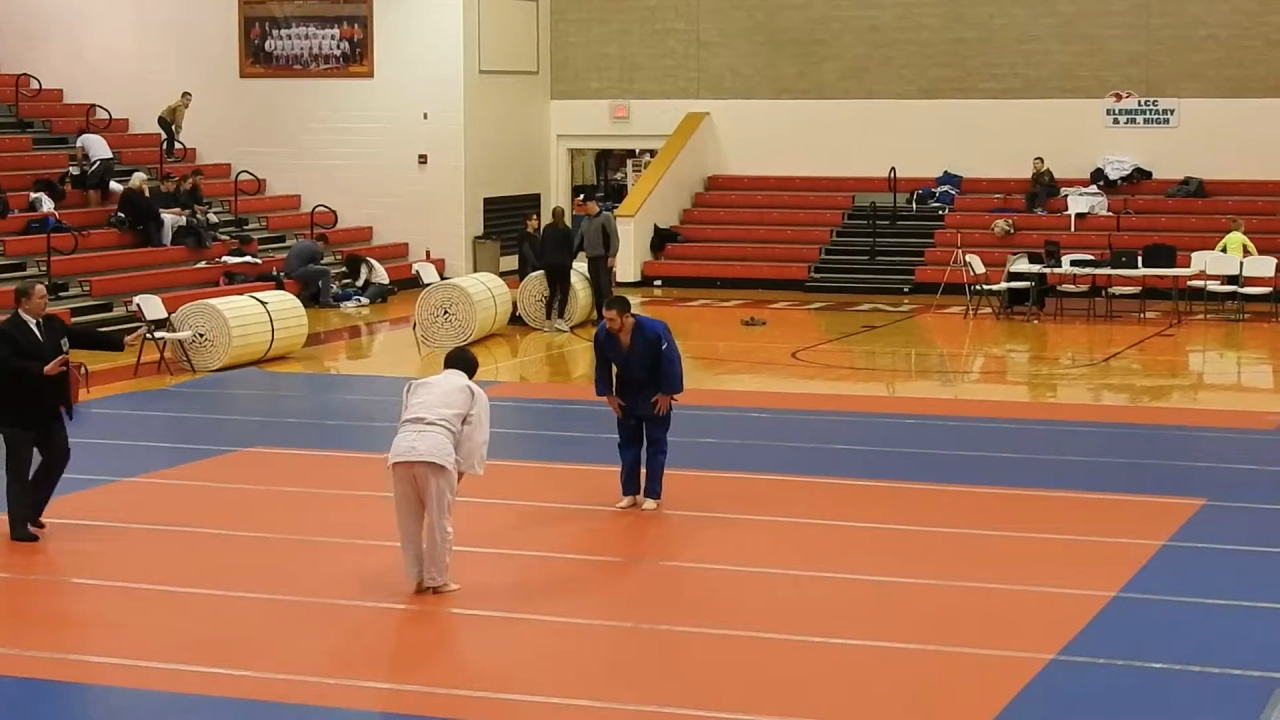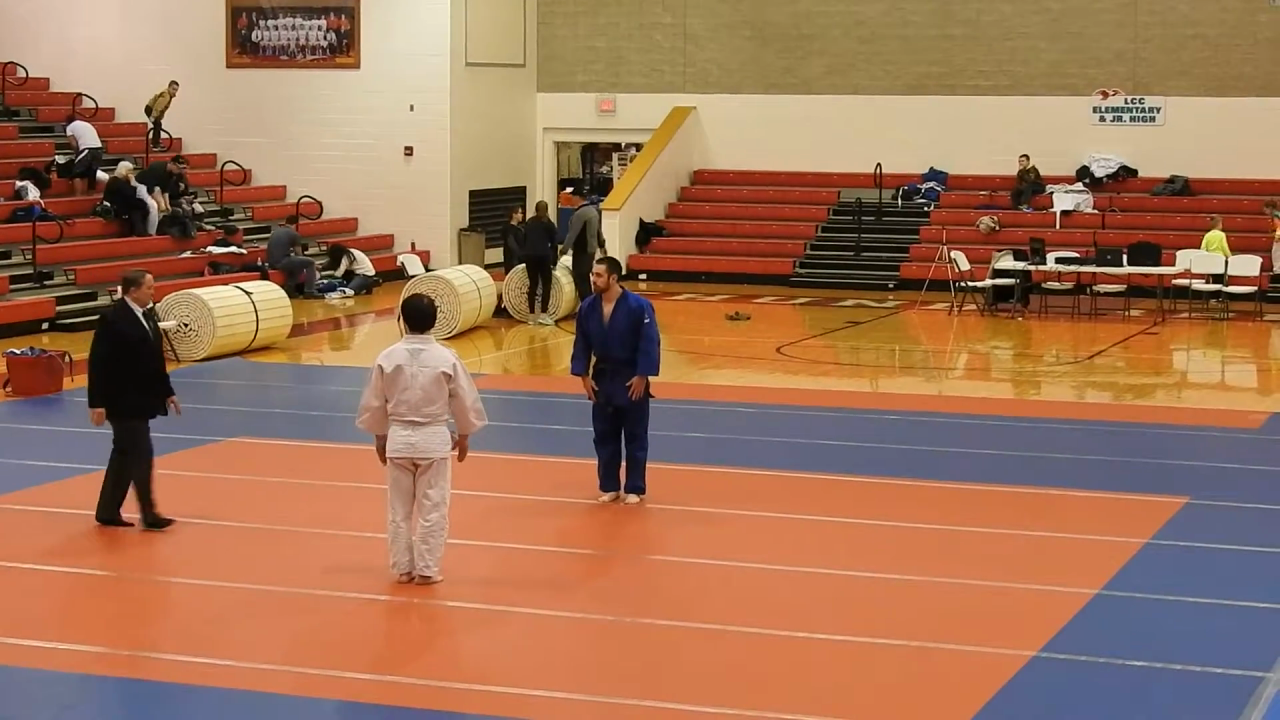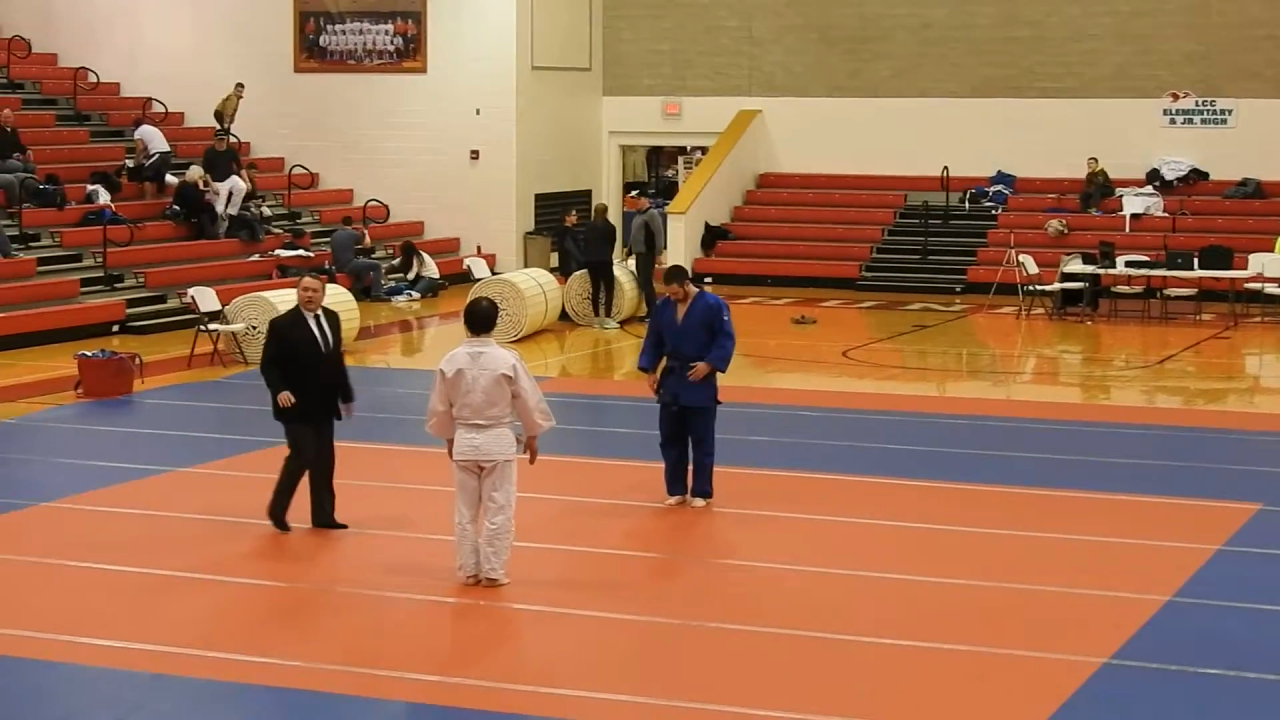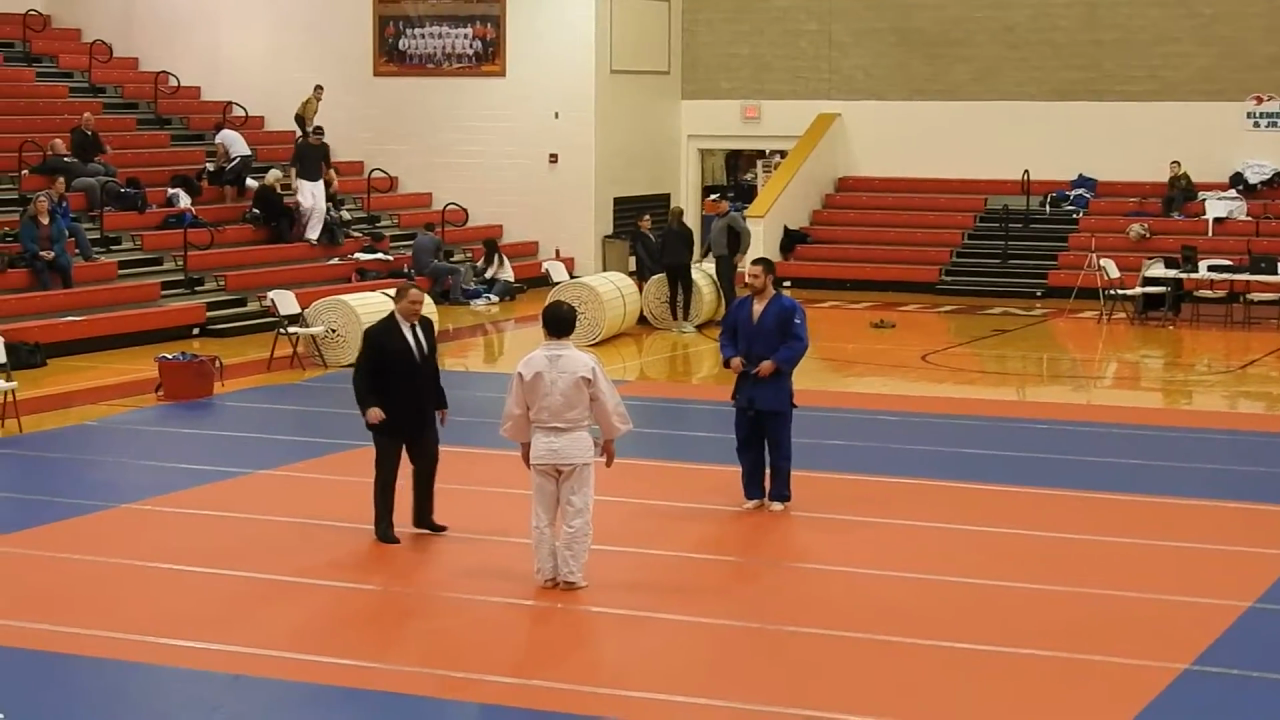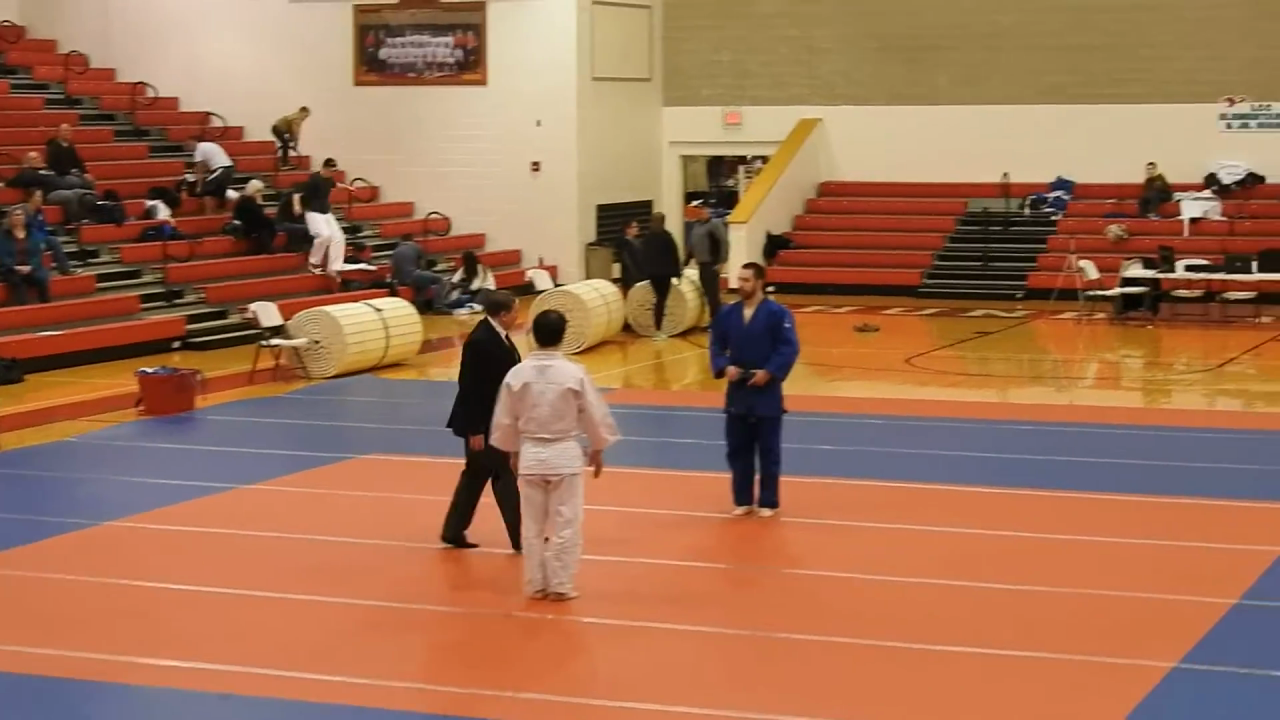
dt=1s
person 1, frame 1
left shoulder: (418, 383)
right shoulder: (475, 392)
right elbow: (474, 439)
right wrist: (458, 477)
left hip: (402, 447)
right hip: (436, 449)
left knee: (408, 521)
right knee: (439, 521)
left ankle: (419, 578)
right ankle: (437, 580)
person 1, frame 2
left shoulder: (387, 357)
right shoulder: (446, 358)
left elbow: (373, 403)
right elbow: (465, 400)
left wrist: (380, 436)
right wrist: (463, 435)
left hip: (398, 439)
right hip: (434, 439)
left knee: (399, 509)
right knee: (433, 509)
left ankle: (403, 568)
right ankle: (427, 569)
person 1, frame 3
left shoulder: (450, 361)
right shoulder: (507, 359)
left elbow: (440, 407)
right elbow: (528, 400)
left wrist: (449, 438)
right wrist: (531, 436)
left hip: (464, 441)
right hip: (498, 441)
left knee: (465, 512)
right knee: (498, 511)
left ankle: (468, 570)
right ankle: (492, 571)
person 1, frame 4
left shoulder: (528, 364)
right shoulder: (586, 363)
left elbow: (516, 409)
right elbow: (606, 404)
left wrist: (524, 443)
right wrist: (609, 439)
left hip: (541, 444)
right hip: (576, 445)
left knee: (542, 515)
right knee: (576, 515)
left ankle: (547, 574)
right ankle: (570, 575)
person 1, frame 5
left shoulder: (517, 373)
right shoulder: (574, 373)
left elbow: (505, 419)
right elbow: (594, 415)
left wrist: (513, 453)
right wrist: (596, 450)
left hip: (530, 455)
right hip: (565, 455)
left knee: (532, 526)
right knee: (566, 525)
left ankle: (536, 584)
right ankle: (561, 586)
person 2, frame 1
left shoulder: (53, 323)
left elbow: (82, 337)
left wrist: (122, 342)
right wrist: (43, 371)
left hip: (47, 409)
left knee: (59, 457)
left ankle: (31, 511)
person 2, frame 2
left shoulder: (146, 315)
right shoulder: (112, 319)
left elbow: (155, 359)
right elbow: (98, 363)
left wrist: (167, 392)
right wrist: (97, 403)
left hip: (141, 399)
right hip: (123, 402)
left knee: (125, 454)
right knee: (141, 454)
left ankle: (107, 511)
right ankle: (149, 514)
person 2, frame 3
left shoulder: (331, 318)
right shoulder: (282, 324)
left elbow: (337, 360)
right elbow: (269, 364)
left wrist: (346, 395)
right wrist: (279, 390)
left hip: (324, 404)
right hip: (297, 405)
left knee: (324, 459)
right knee: (302, 456)
left ankle: (323, 515)
right ankle: (278, 508)
person 2, frame 4
left shoulder: (426, 326)
right shoulder: (377, 334)
right elbow: (362, 375)
left wrist: (440, 403)
right wrist: (369, 406)
left hip: (421, 412)
right hip: (390, 416)
left knee: (428, 462)
right knee: (387, 471)
left ankle: (423, 516)
right ankle: (383, 526)
person 2, frame 5
left shoulder: (497, 335)
right shoulder: (481, 341)
right elbow: (471, 387)
right wrist: (476, 429)
left hip: (494, 420)
right hip: (484, 423)
left knee: (476, 474)
right knee: (505, 474)
left ankle: (453, 530)
right ankle: (518, 536)
person 3, frame 1
left shoulder: (654, 330)
right shoulder: (602, 334)
left elbow: (671, 362)
right elbow: (602, 366)
left wrist: (666, 393)
right wrist: (609, 395)
left hip: (655, 392)
right hip: (626, 392)
left knee: (656, 442)
right knee: (628, 441)
left ankle: (652, 494)
right ankle: (629, 492)
person 3, frame 2
left shoulder: (638, 306)
right shoulder: (587, 307)
left elbow: (650, 343)
right elbow: (581, 344)
left wrist: (642, 376)
right wrist: (584, 375)
left hip: (631, 380)
right hip: (602, 379)
left knee: (635, 438)
right knee: (604, 437)
left ankle: (634, 489)
right ankle: (609, 486)
person 3, frame 3
left shoulder: (713, 305)
right shoulder: (663, 306)
left elbow: (726, 340)
right elbow: (653, 340)
left wrist: (709, 364)
right wrist: (651, 370)
left hip: (700, 379)
right hip: (671, 378)
left knee: (702, 441)
right knee: (671, 439)
left ankle: (701, 492)
right ankle: (676, 490)
person 3, frame 4
left shoulder: (788, 308)
right shoulder: (739, 306)
left elbow: (799, 343)
right elbow: (726, 335)
left wrist: (774, 363)
right wrist: (731, 357)
left hip: (775, 386)
right hip: (746, 384)
left knee: (778, 445)
right knee: (747, 443)
left ankle: (779, 496)
right ankle: (754, 494)
person 3, frame 5
left shoulder: (777, 313)
right shoulder: (728, 313)
left elbow: (789, 349)
right elbow: (716, 345)
left wrist: (769, 373)
right wrist: (724, 367)
left hip: (766, 393)
right hip: (737, 391)
left knee: (768, 451)
right knee: (738, 449)
left ankle: (767, 502)
right ankle: (743, 500)
